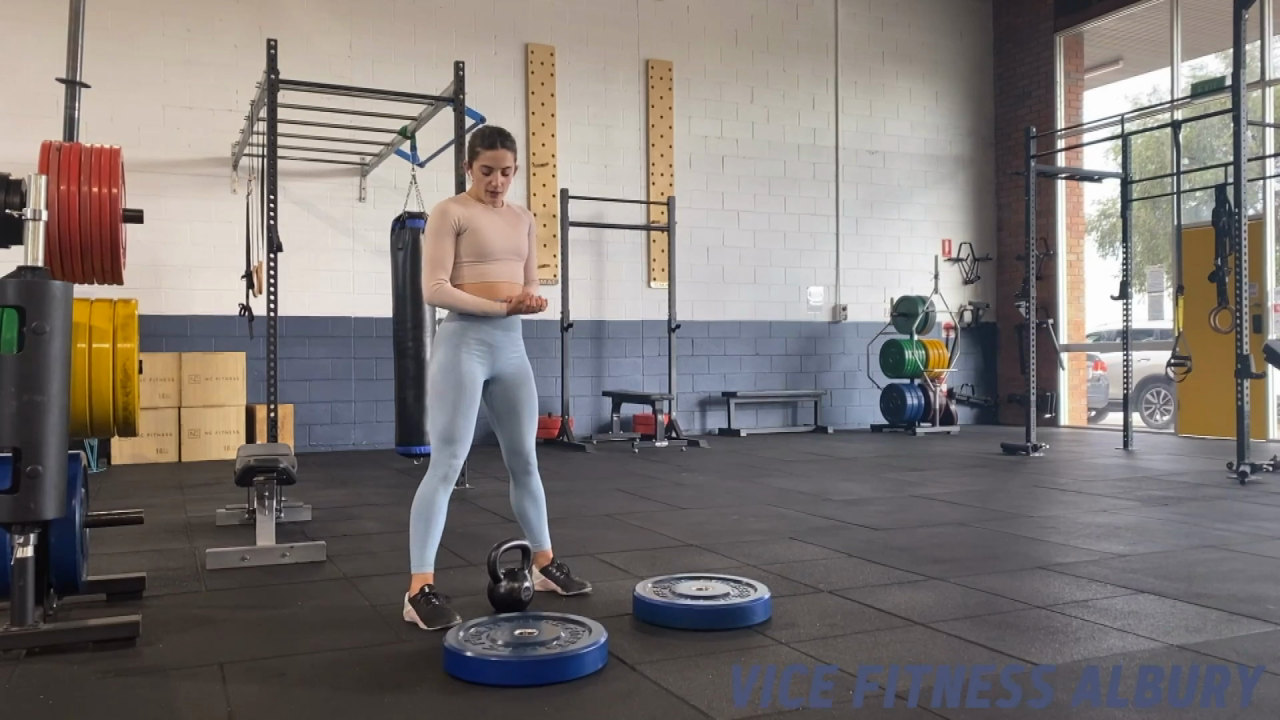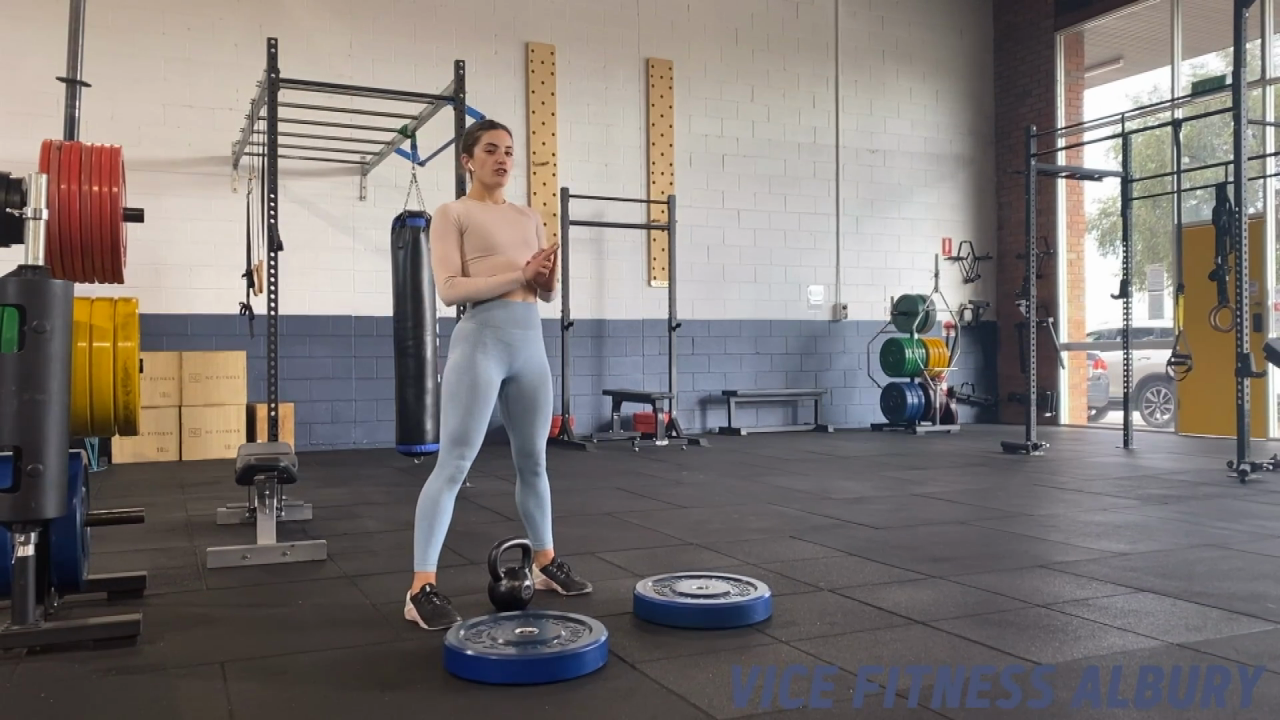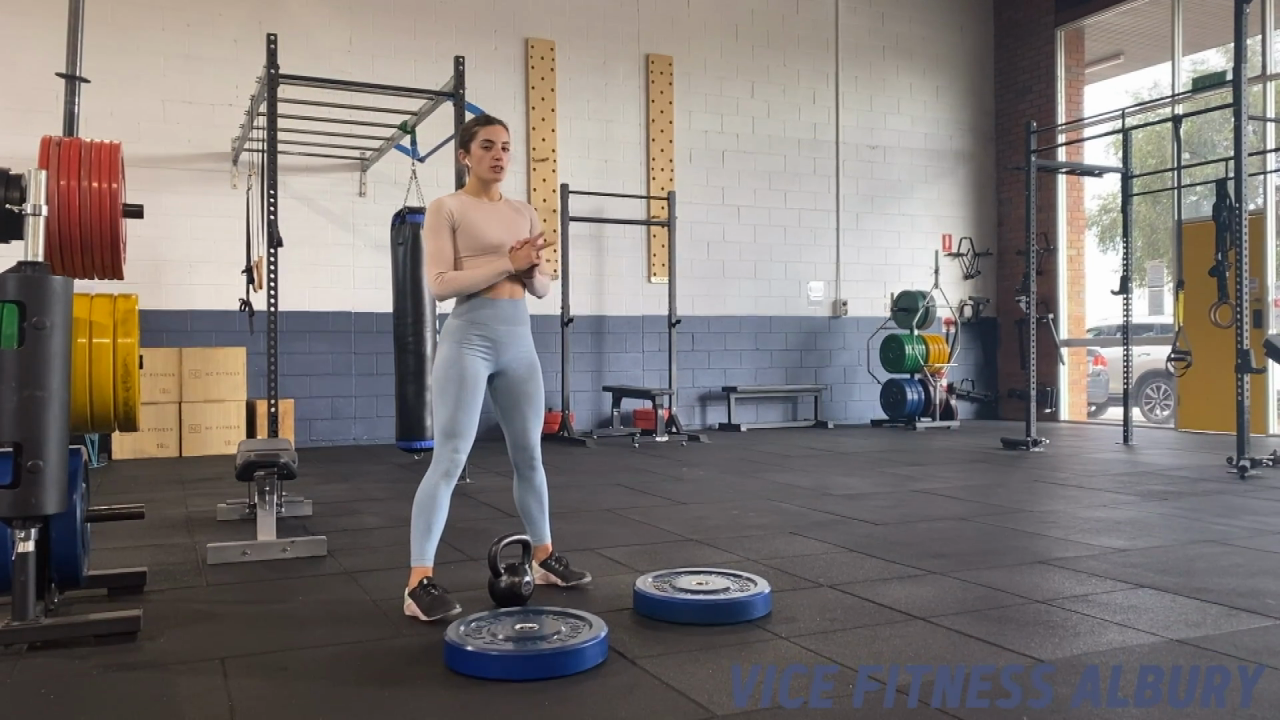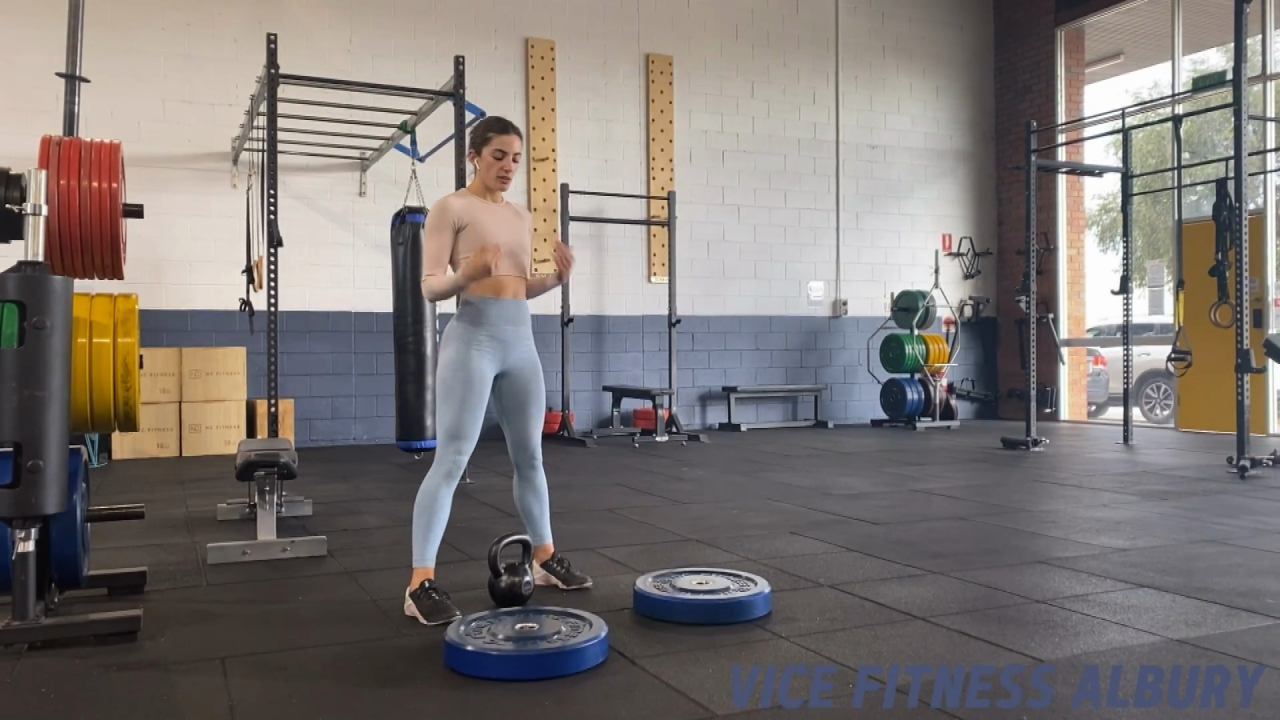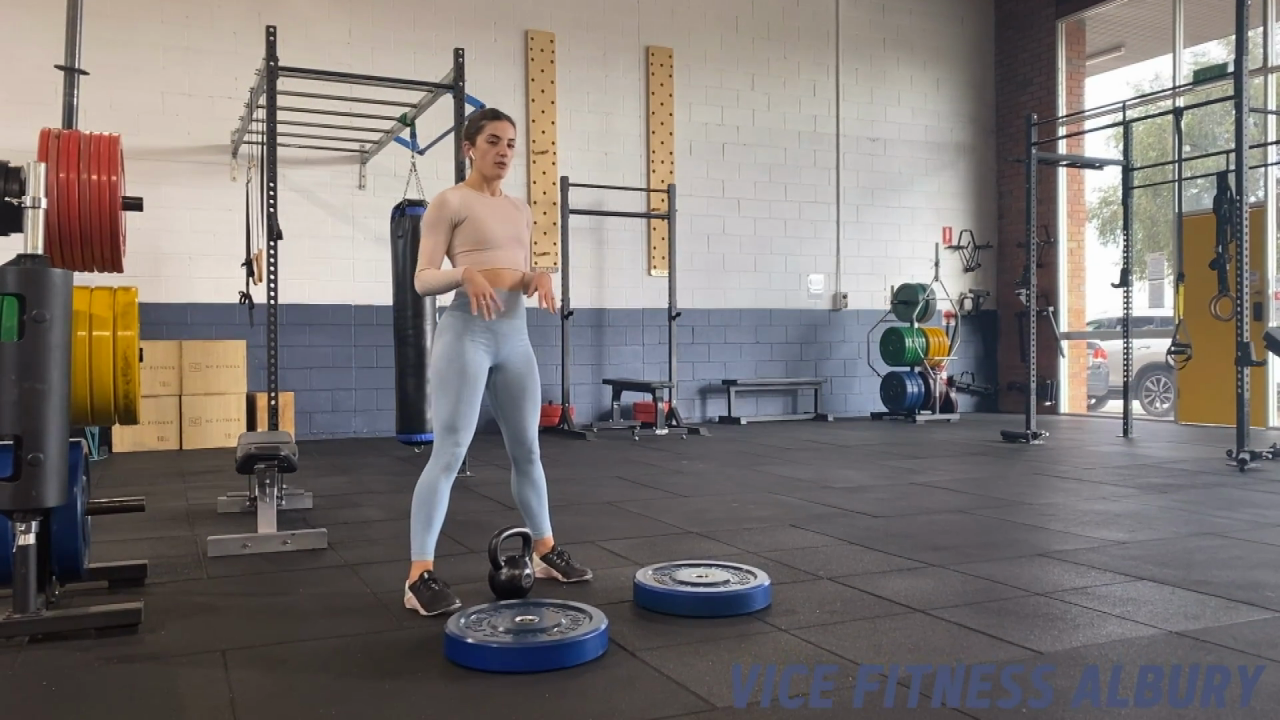
dt=1s
person 1, frame 1
left shoulder: (522, 218)
right shoulder: (449, 212)
right elbow: (434, 290)
left wrist: (531, 300)
right wrist: (502, 305)
left hip: (511, 345)
right hip: (464, 341)
left knee: (524, 460)
right knee: (447, 464)
left ankle: (544, 563)
right ankle: (420, 589)
person 1, frame 2
left shoulder: (529, 218)
right shoulder: (453, 214)
left elbow: (547, 294)
right elbow: (449, 288)
left wrist: (546, 279)
right wrist: (519, 274)
left hip: (530, 342)
right hip: (481, 340)
left knee: (534, 462)
right knee: (454, 463)
left ankle: (545, 562)
right ankle: (421, 587)
person 1, frame 3
left shoulder: (525, 213)
right shoulder: (446, 208)
left elbow: (543, 286)
right elbow: (439, 284)
left wrist: (530, 271)
right wrist: (506, 264)
left hip: (518, 339)
right hip: (467, 338)
left knee: (528, 456)
right knee: (449, 460)
left ankle: (544, 557)
right ankle: (420, 582)
person 1, frame 4
left shoulder: (521, 215)
right shoulder: (451, 207)
right elbow: (431, 282)
left wrist: (556, 276)
right wrist: (466, 272)
left hip: (519, 339)
right hip: (472, 339)
left knee: (529, 456)
right knee: (452, 460)
left ankle: (545, 558)
right ankle: (421, 582)
person 1, frame 5
left shoulder: (519, 209)
right shoulder: (449, 202)
right elbow: (423, 280)
left wrist: (537, 277)
right wrist: (464, 271)
left hip: (515, 334)
right hip: (466, 331)
left knee: (526, 449)
right knee: (449, 453)
left ankle: (545, 550)
right ankle: (420, 575)
